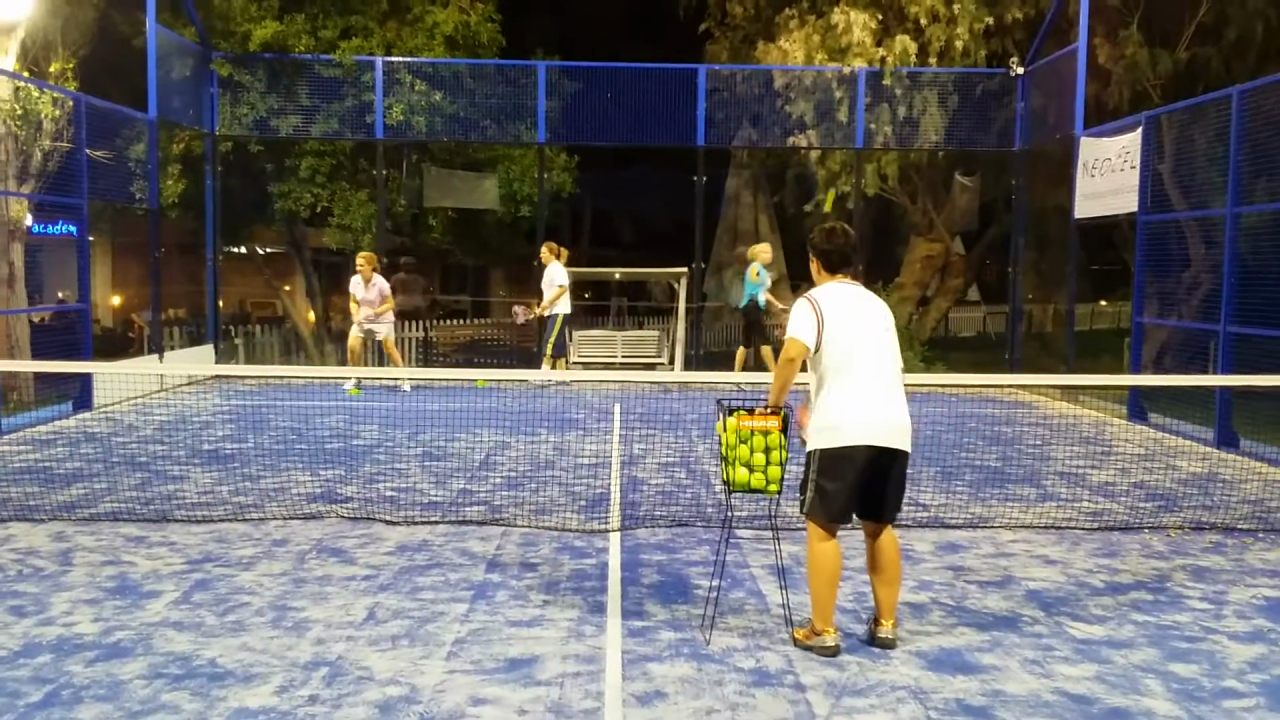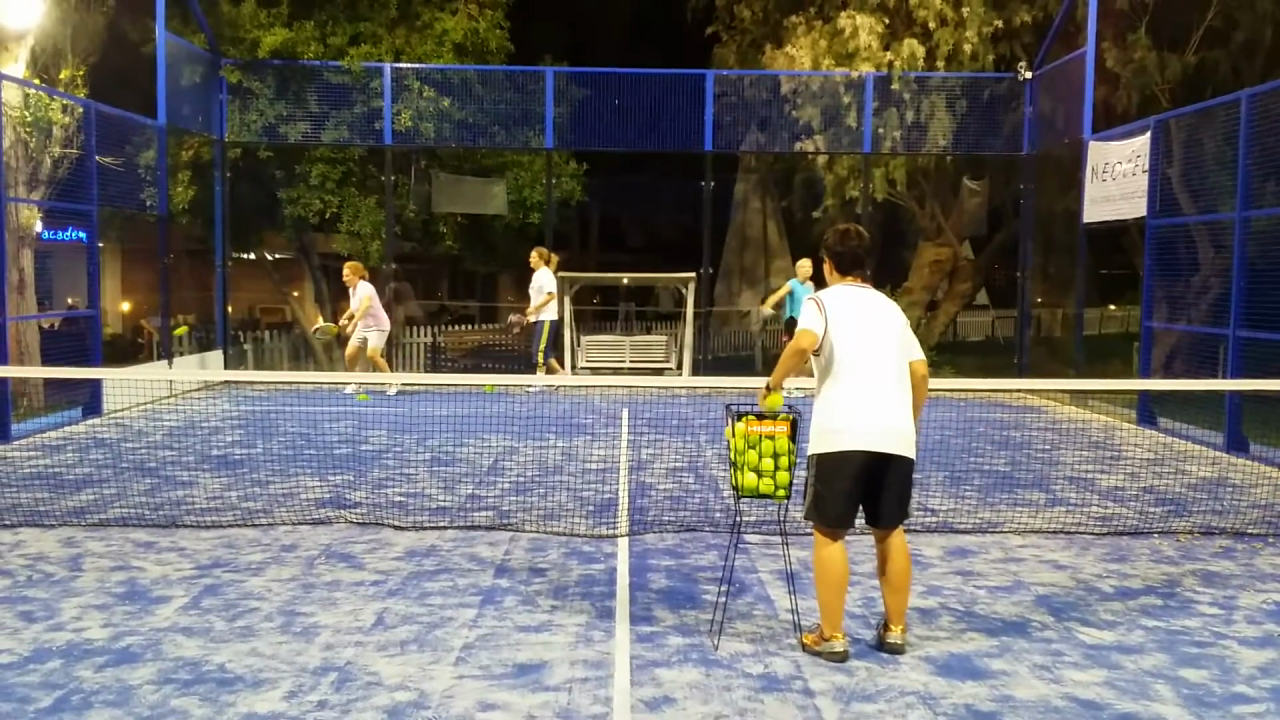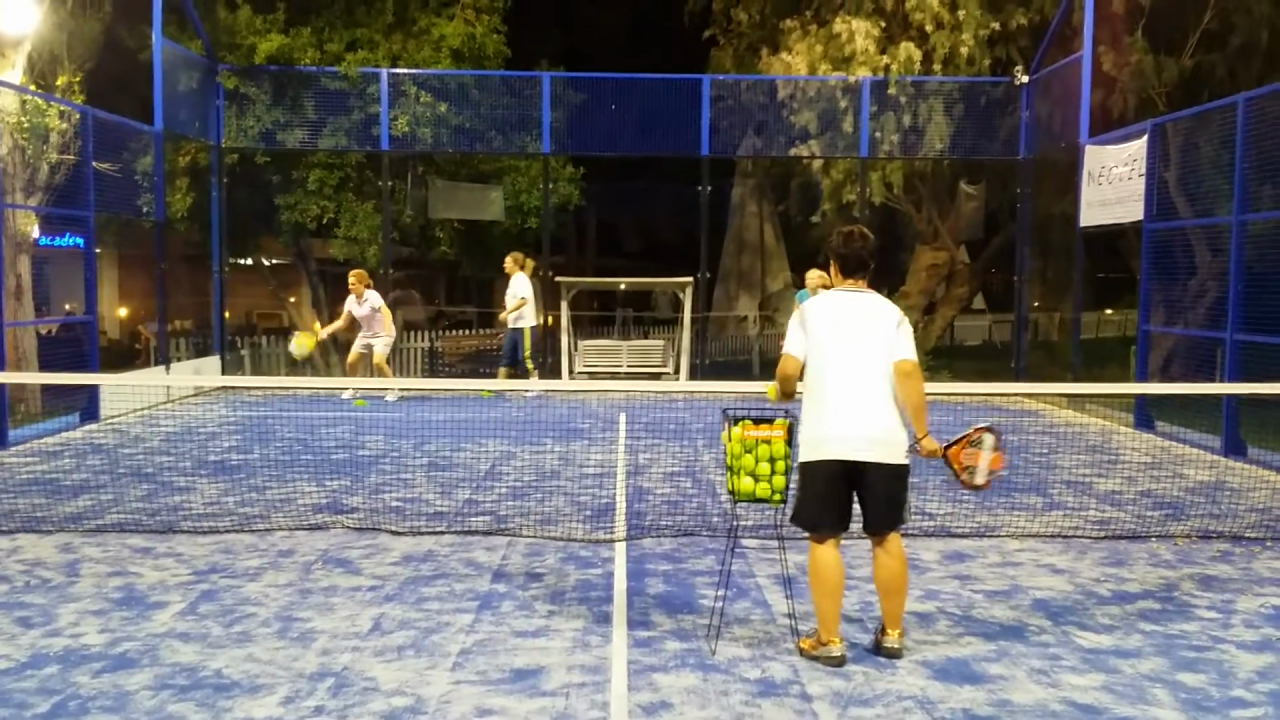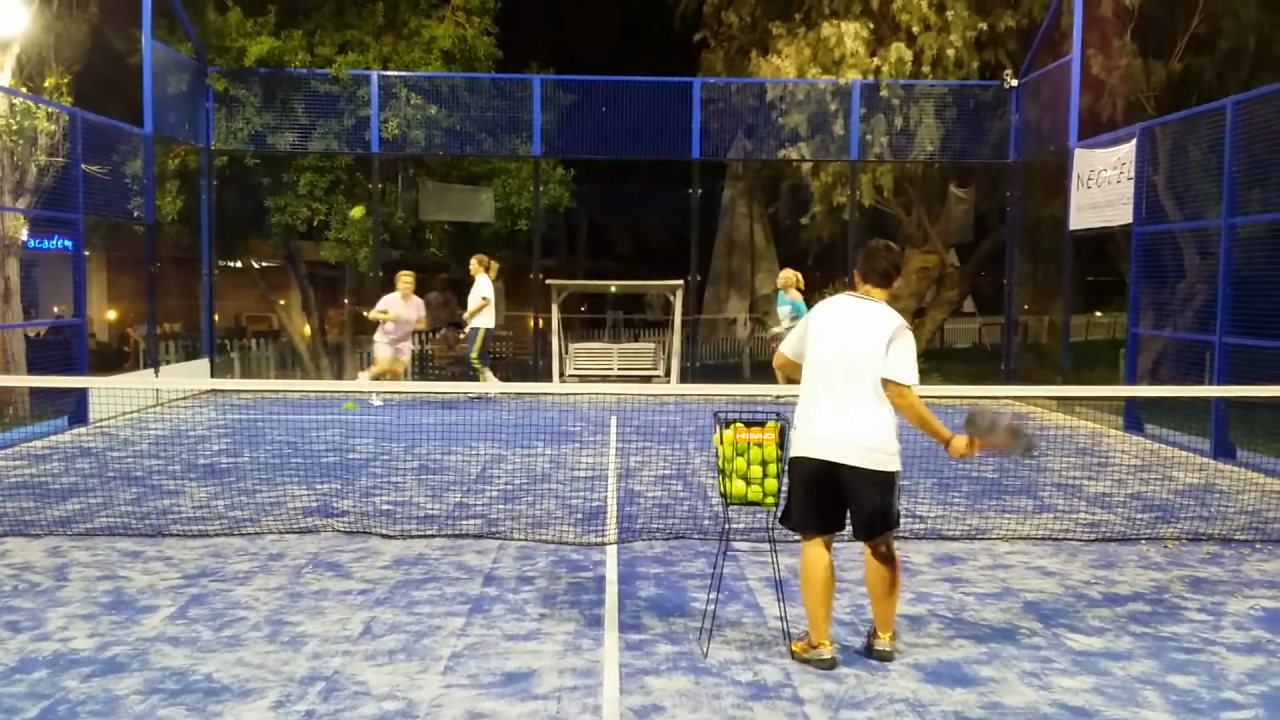
dt=0.4s
person 1, frame 1
left shoulder: (814, 301)
right shoulder: (878, 304)
left elbow: (792, 355)
left wrist: (773, 404)
left hip: (842, 430)
right hip: (893, 429)
left knee: (821, 527)
right knee: (879, 528)
left ankle: (822, 631)
right ankle: (885, 624)
person 1, frame 2
left shoulder: (823, 301)
right shoulder: (891, 308)
left elbow: (803, 344)
right elbow: (920, 373)
left wrist: (772, 384)
right wrist: (910, 423)
left hip: (842, 435)
right hip: (896, 436)
left knee: (829, 532)
right knee: (890, 531)
left ankle: (832, 636)
right ankle: (895, 630)
person 1, frame 3
left shoulder: (813, 309)
right shoulder: (891, 312)
left elbow: (788, 370)
right elbow: (907, 374)
left wrist: (784, 390)
right wrist: (922, 433)
left hip: (827, 441)
right hip: (883, 443)
left knee: (825, 539)
right knee: (886, 537)
left ankle: (829, 641)
right ankle: (892, 634)
person 1, frame 4
left shoulder: (821, 310)
right shoulder: (894, 325)
left elbow: (782, 363)
right elbow: (900, 396)
right wrist: (947, 439)
left hip: (813, 444)
right hip: (870, 450)
left knee: (816, 541)
right knee: (879, 543)
left ankle: (819, 643)
right ankle: (883, 637)
